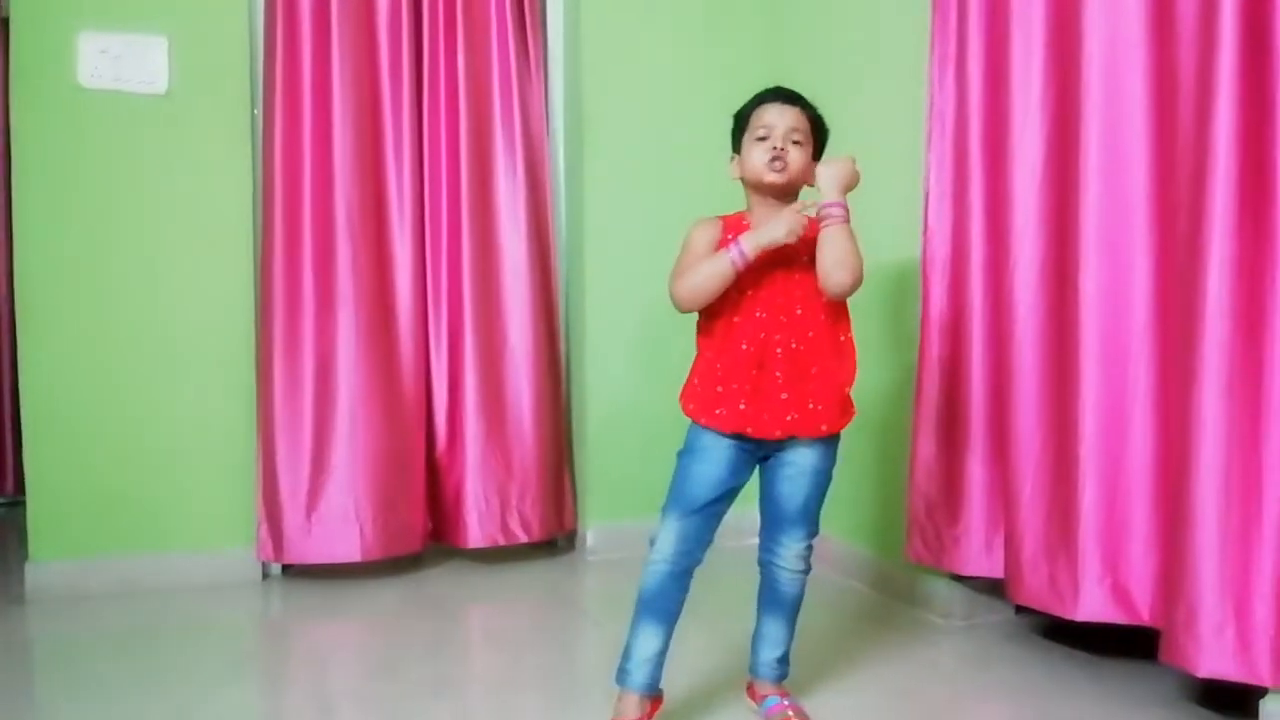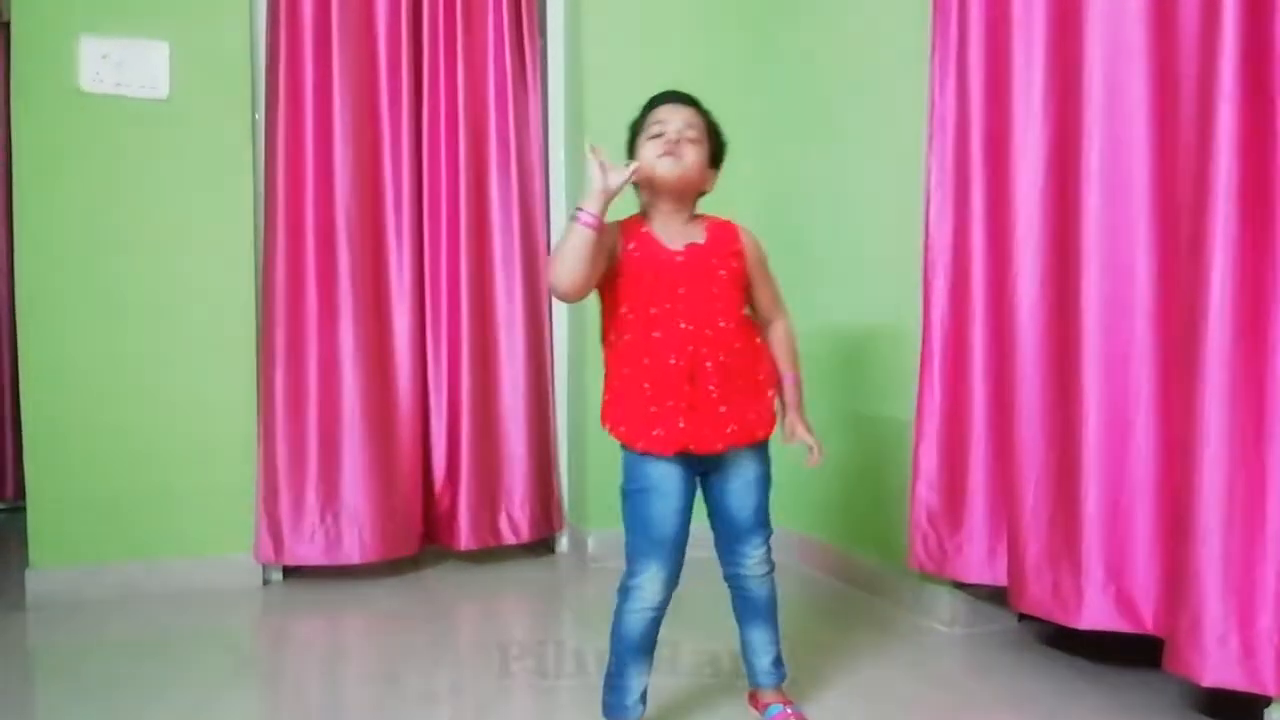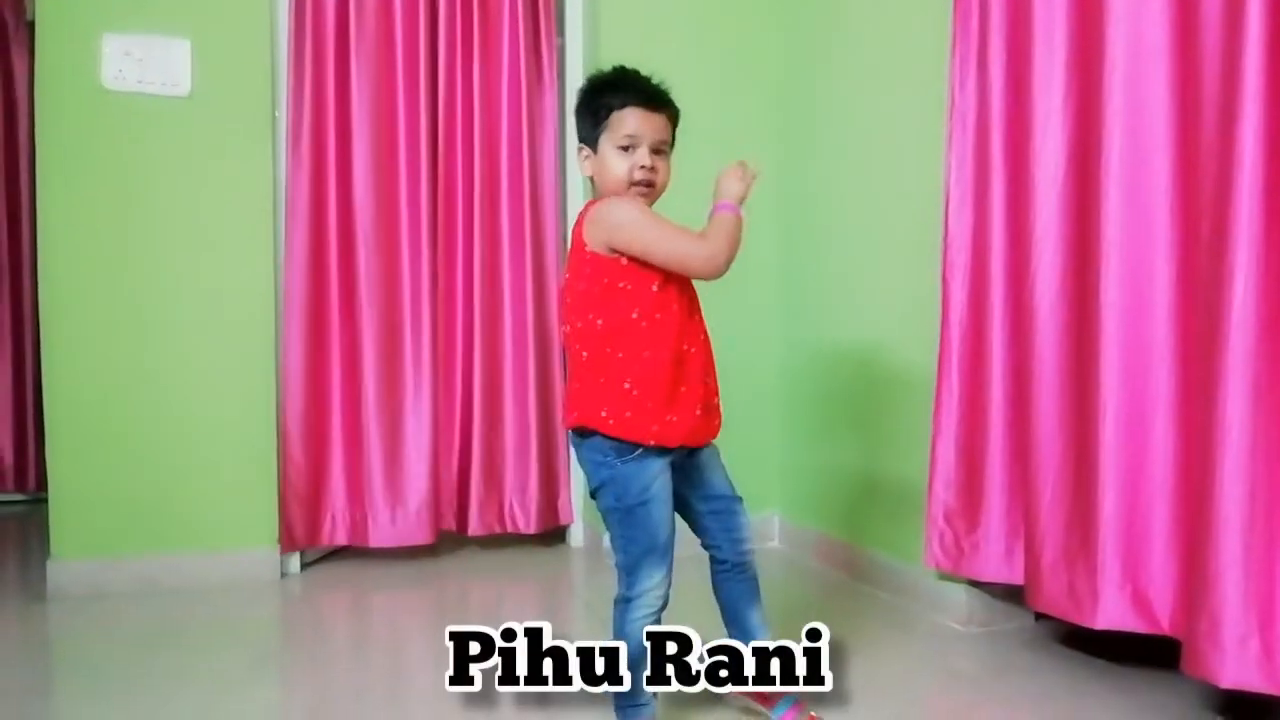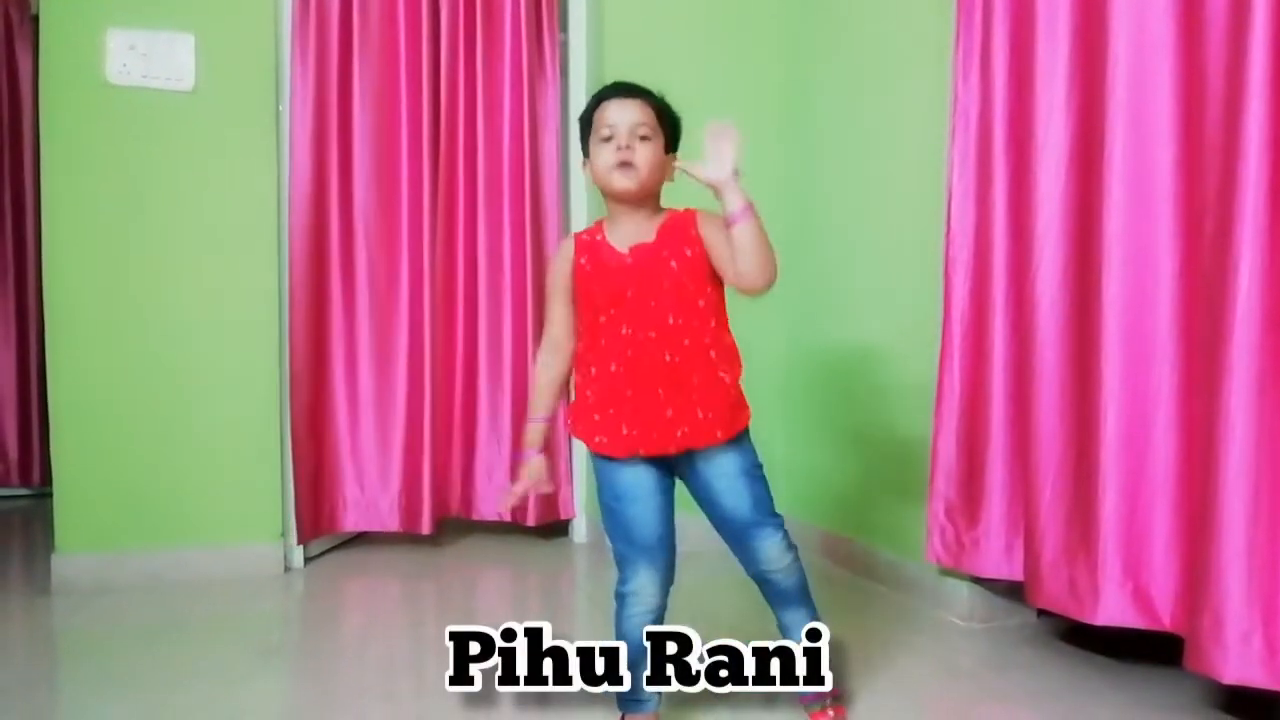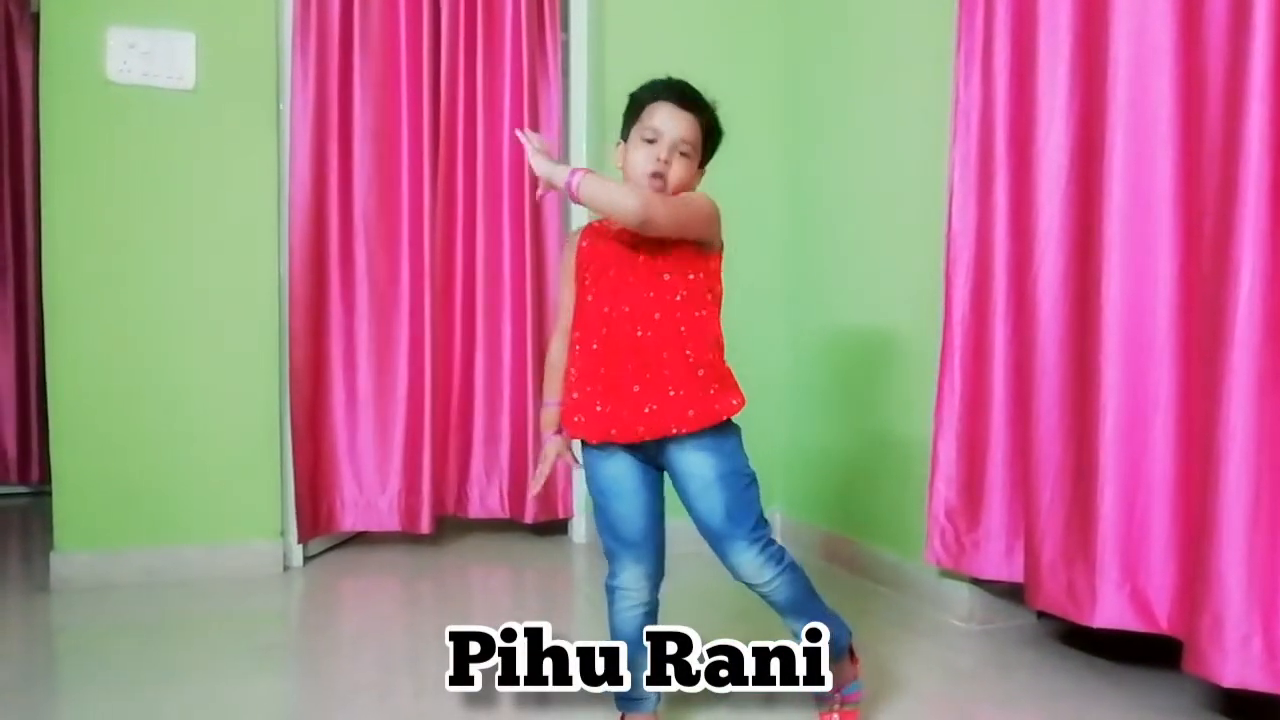
dt=1s
person 1, frame 1
left shoulder: (824, 233)
right shoulder: (713, 232)
left elbow: (841, 282)
right elbow: (684, 294)
left wrist: (835, 196)
right wrist: (758, 239)
left hip: (807, 427)
right hip: (722, 421)
left knee: (789, 557)
right knee: (673, 547)
person 1, frame 2
left shoulder: (736, 242)
right shoulder: (616, 242)
left elbow: (774, 321)
right elbow: (564, 284)
left wrist: (792, 405)
right wrist: (597, 198)
left hip: (739, 433)
right hip: (654, 441)
left knee: (751, 563)
right knee: (649, 581)
person 1, frame 3
left shoulder: (642, 236)
right shoulder: (611, 217)
right elbow: (711, 258)
right wrist: (729, 198)
left hip: (678, 434)
right hip: (622, 438)
left knee: (733, 542)
right knee: (647, 584)
person 1, frame 4
left shoulder: (699, 229)
right shoulder: (574, 254)
left elbow: (757, 276)
right elbow: (557, 349)
left wrist: (725, 182)
right wrist: (534, 445)
left hip: (714, 431)
right hip: (621, 444)
left knee: (770, 553)
right knee: (642, 583)
person 1, frame 5
left shoulder: (698, 215)
right shoulder: (584, 240)
left elbow: (641, 211)
right elbow: (566, 336)
left wrist: (560, 174)
right wrist: (552, 426)
left hip: (696, 421)
right hip: (608, 431)
left knee: (750, 554)
right knee: (631, 580)
left ankle: (836, 650)
